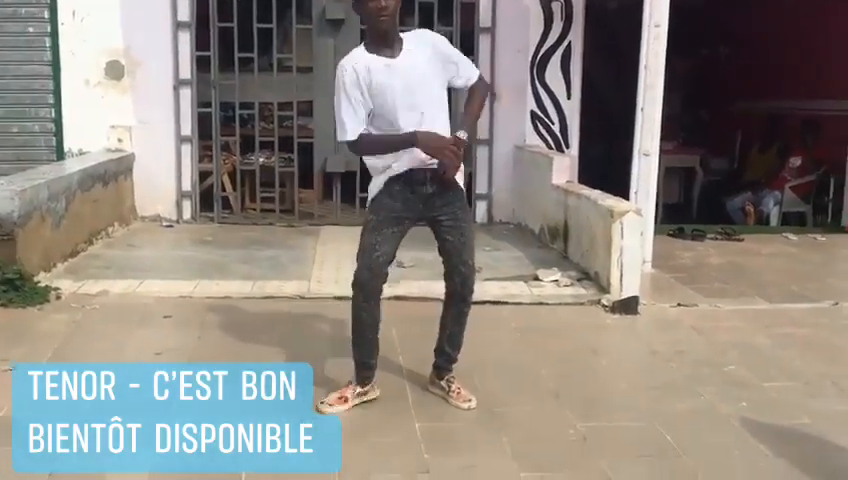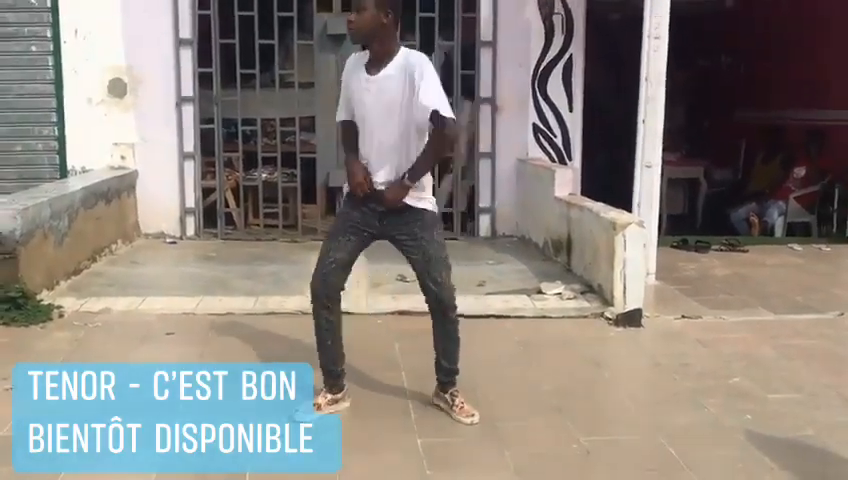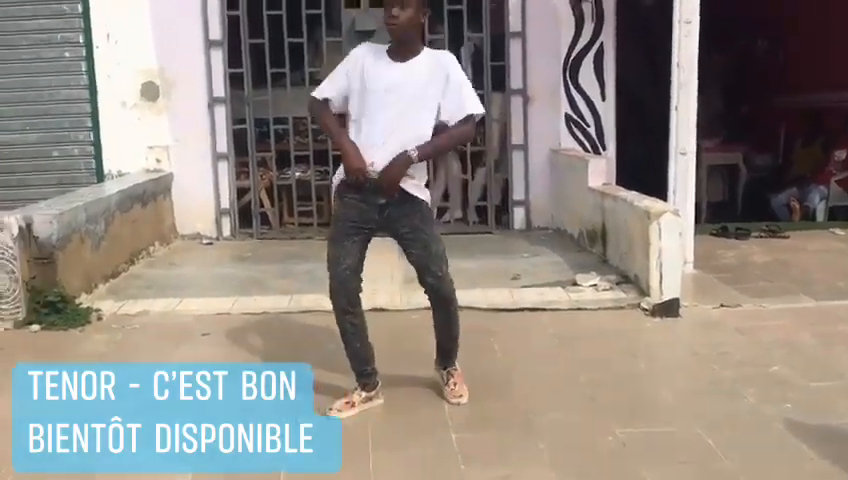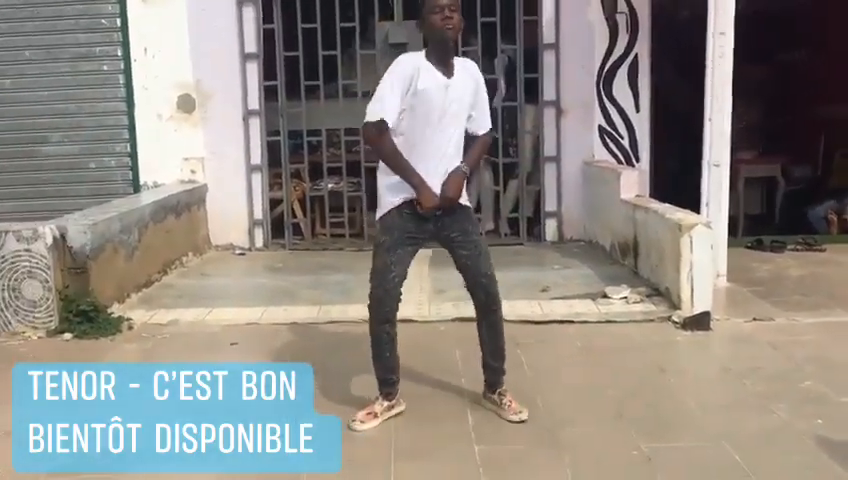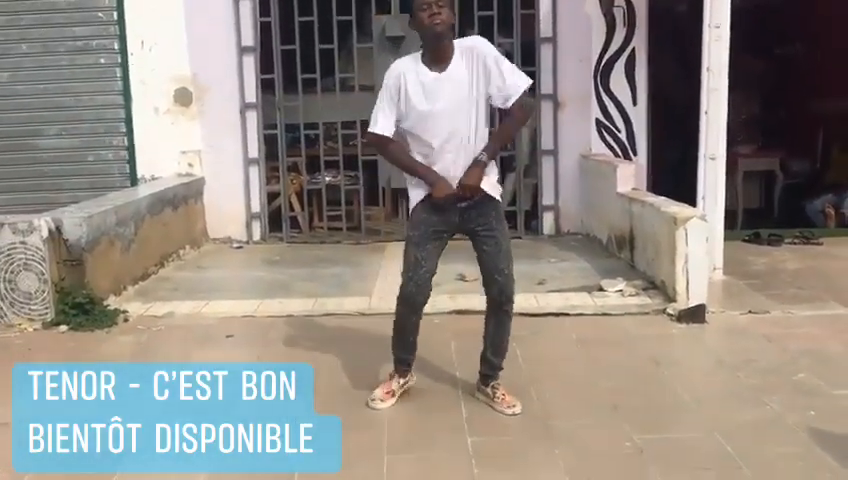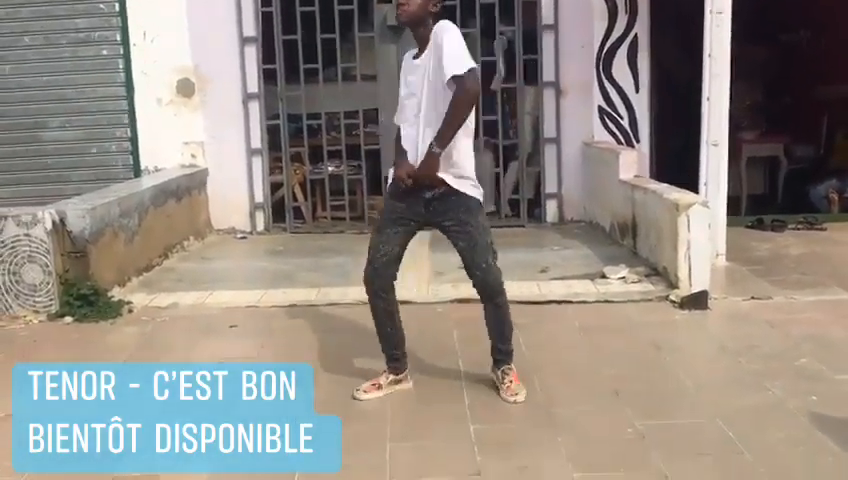
dt=0.4s
person 1, frame 1
left shoulder: (429, 44)
right shoulder: (351, 68)
left elbow: (479, 84)
right elbow: (355, 139)
left wrist: (459, 138)
right wrist: (416, 140)
left hip: (444, 182)
right hip: (394, 185)
left knee: (462, 279)
right knee: (367, 279)
left ankle: (442, 374)
right ankle: (363, 381)
person 1, frame 2
left shoulder: (415, 65)
right shoulder: (353, 65)
left elbow: (445, 128)
left wrist: (403, 181)
right wrist: (355, 165)
left hip: (410, 203)
right hip: (361, 201)
left knee: (442, 296)
right knee: (323, 285)
left ankle: (448, 390)
right ankle: (334, 388)
person 1, frame 3
left shoulder: (442, 64)
right shoulder: (363, 57)
left elbow: (468, 123)
right elbow: (319, 104)
left wrist: (409, 158)
right wrist: (348, 149)
left hip: (406, 195)
right hip: (355, 193)
left knee: (440, 286)
right knee: (342, 289)
left ankle: (448, 367)
right ankle: (368, 386)
person 1, frame 4
left shoulder: (471, 74)
right shoulder: (407, 67)
left elbow: (482, 135)
right elbow: (374, 130)
left wrist: (459, 174)
right wrist: (420, 185)
left hip: (454, 203)
right hip: (404, 204)
left knee: (487, 292)
right knee: (382, 299)
left ankle: (494, 387)
right ankle: (388, 395)
person 1, frame 5
left shoulder: (478, 51)
right shoulder: (400, 72)
left elbow: (522, 103)
right elbow: (380, 136)
left wrist: (481, 162)
right wrist: (428, 176)
left hip: (481, 195)
right hip: (431, 198)
left knee: (502, 289)
right knee: (413, 291)
left ankle: (489, 381)
right ankle: (402, 372)
person 1, frame 6
left shoulder: (445, 33)
right shoulder: (409, 60)
left elbow: (468, 87)
left wrist: (434, 153)
right wrist: (403, 162)
left hip: (452, 184)
right hip: (406, 187)
left knee: (488, 279)
right knee: (376, 275)
left ankle: (504, 365)
right ankle: (397, 369)
